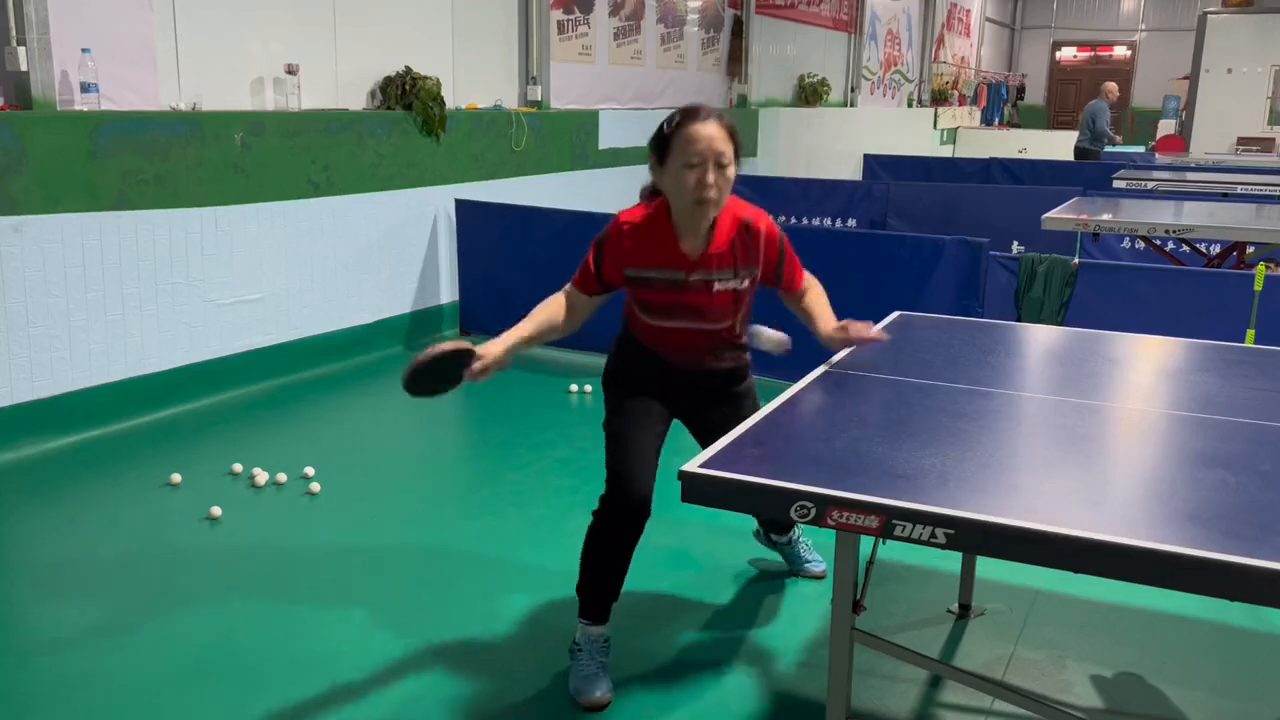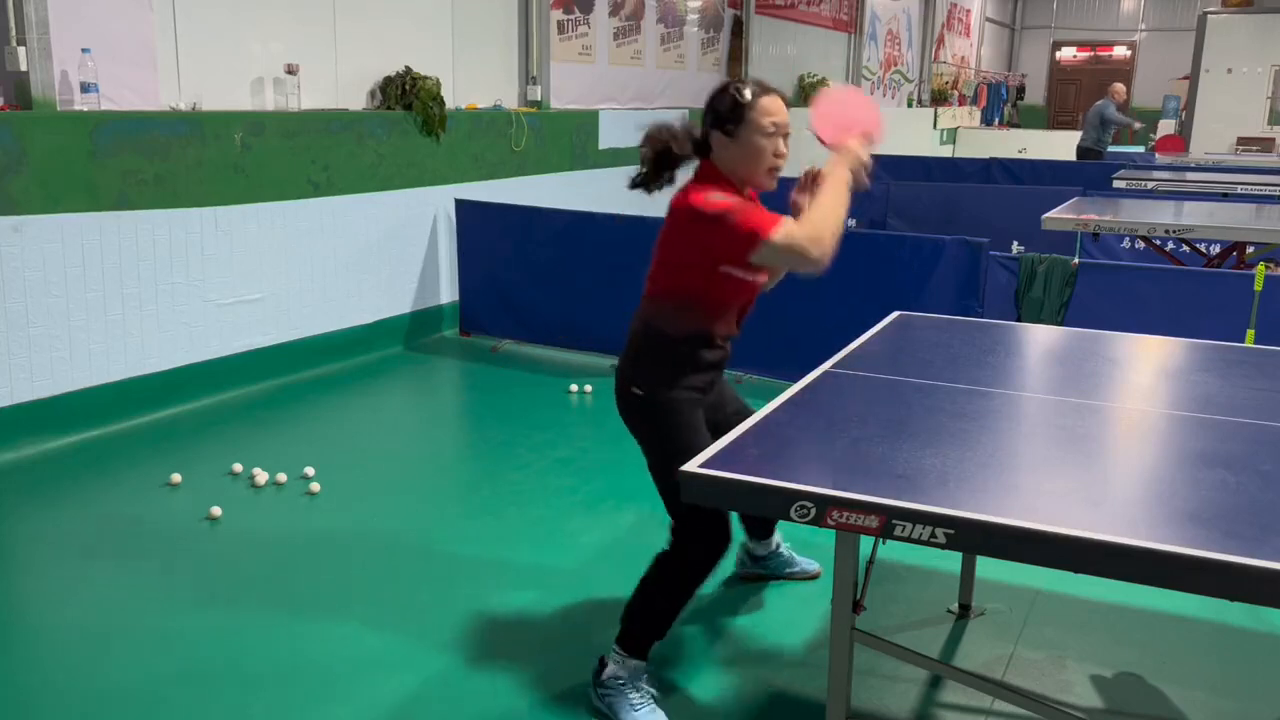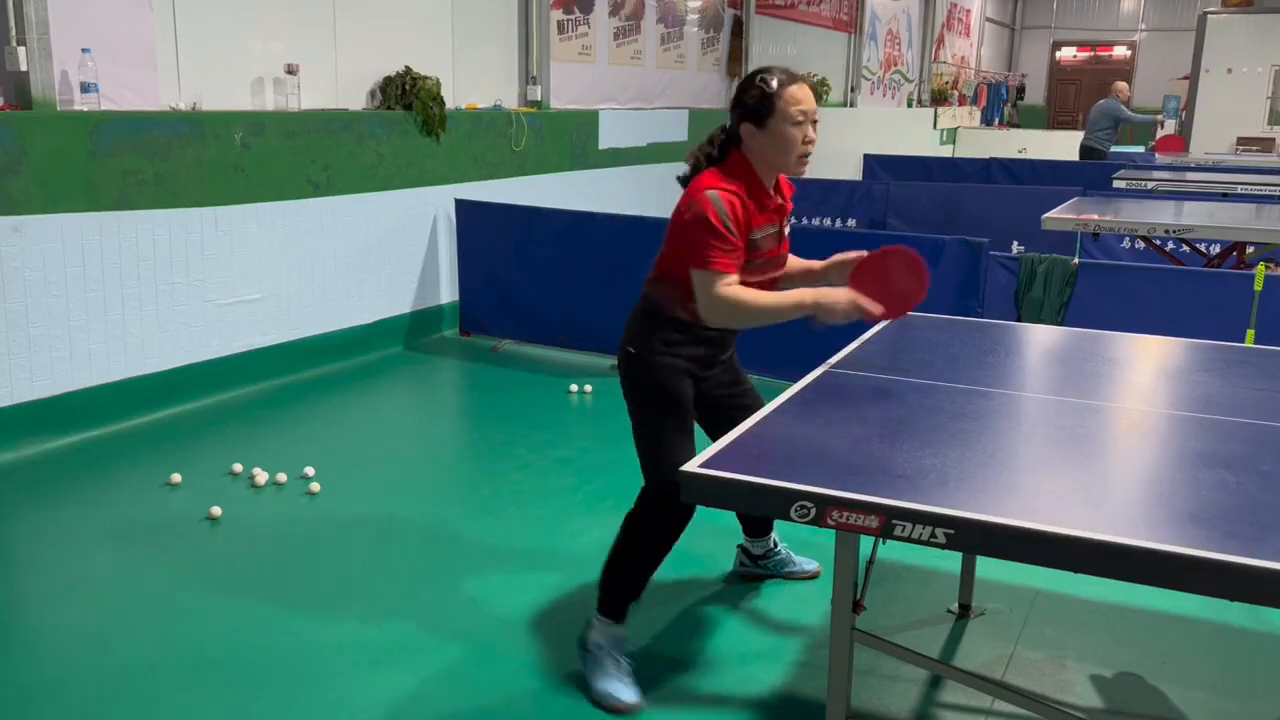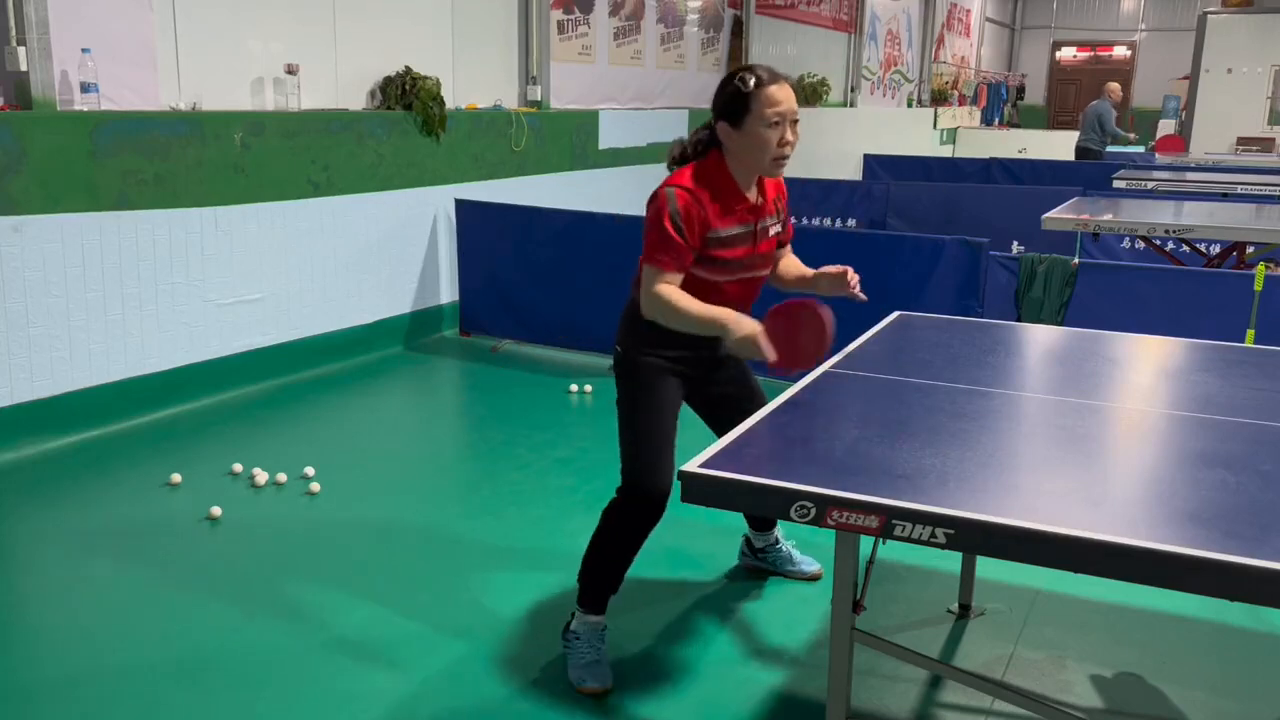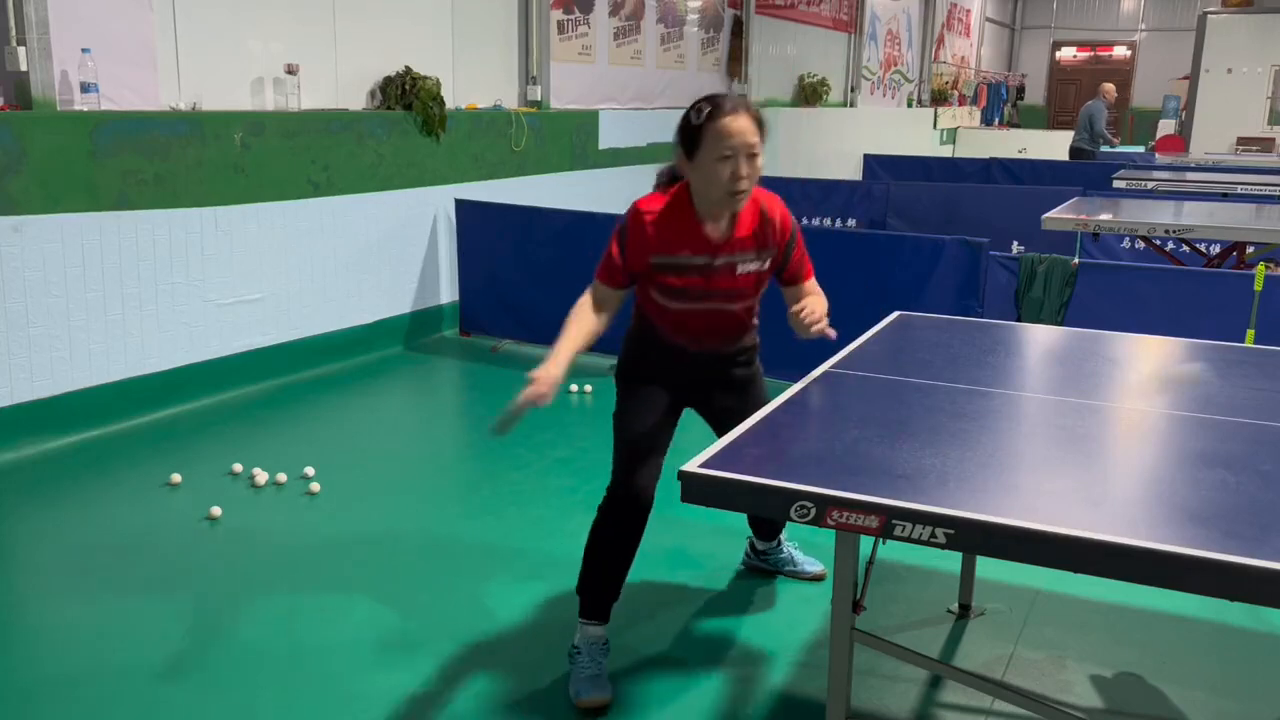
dt=0.3s
person 1, frame 1
left shoulder: (755, 230)
right shoulder: (628, 233)
left elbow: (803, 289)
right elbow: (573, 302)
left wrist: (831, 327)
right wrist: (504, 344)
left hip: (722, 379)
right hip: (643, 378)
right knee: (628, 499)
left ankle: (782, 536)
right ankle: (591, 639)
person 1, frame 2
left shoulder: (729, 198)
right shoulder: (711, 207)
left elbow: (759, 273)
right elbow: (812, 249)
left wrist: (806, 198)
right wrist: (844, 174)
left hip: (694, 375)
right hip: (660, 383)
right knee: (702, 535)
left ankle: (761, 549)
person 1, frame 3
left shoulder: (777, 190)
right shoulder: (717, 198)
left elbow: (770, 268)
right elbow: (719, 303)
left wrist: (829, 270)
right wrist: (816, 300)
left hip: (715, 354)
right hip: (664, 352)
right knee: (672, 494)
left ankle: (758, 549)
right ankle: (603, 638)
person 1, frame 4
left shoulder: (773, 189)
right shoulder: (683, 194)
left elbow: (778, 268)
right elbow: (655, 290)
left wrist: (822, 280)
right wrist: (723, 321)
left hip: (722, 348)
right hip: (659, 349)
right knee: (646, 490)
left ankle: (762, 544)
right ankle: (584, 627)
person 1, frame 5
left shoulder: (772, 217)
right shoulder: (647, 220)
left elbow: (806, 289)
right elbow: (599, 303)
left wrist: (810, 311)
right wrist: (555, 364)
left hip: (733, 364)
right hip: (656, 366)
right knee: (630, 497)
left ankle: (767, 547)
right ankle: (590, 639)
